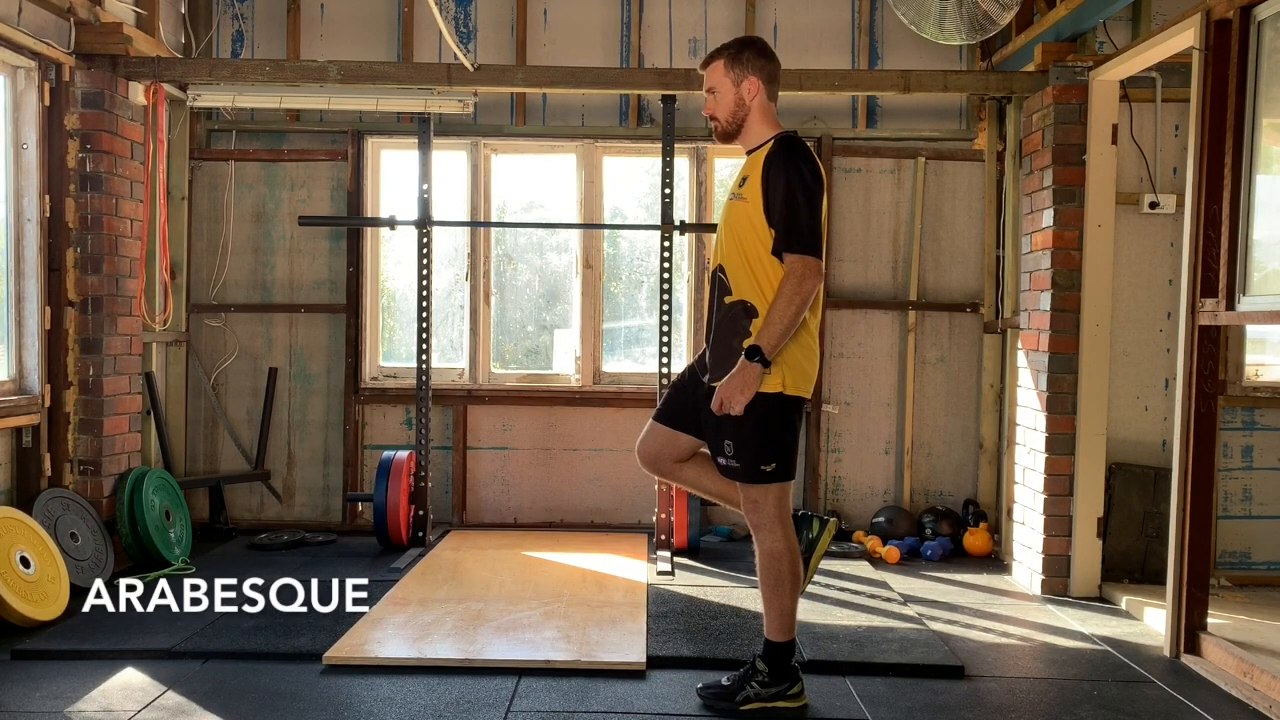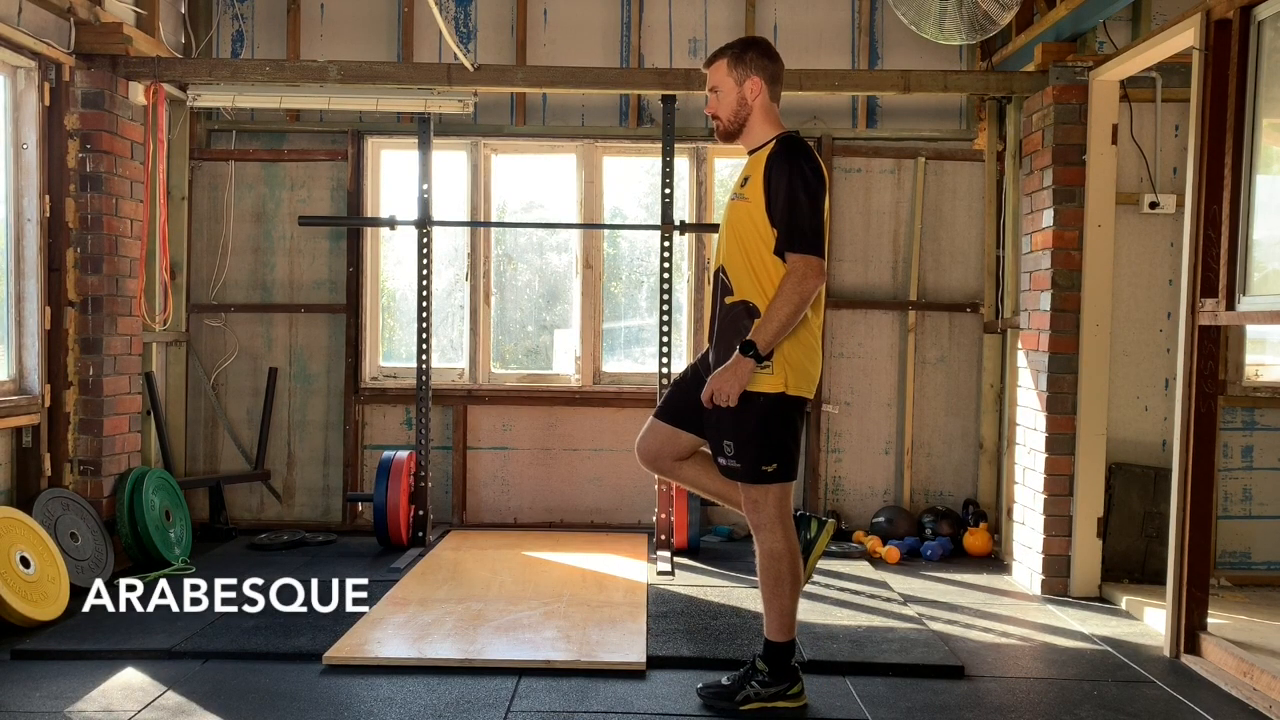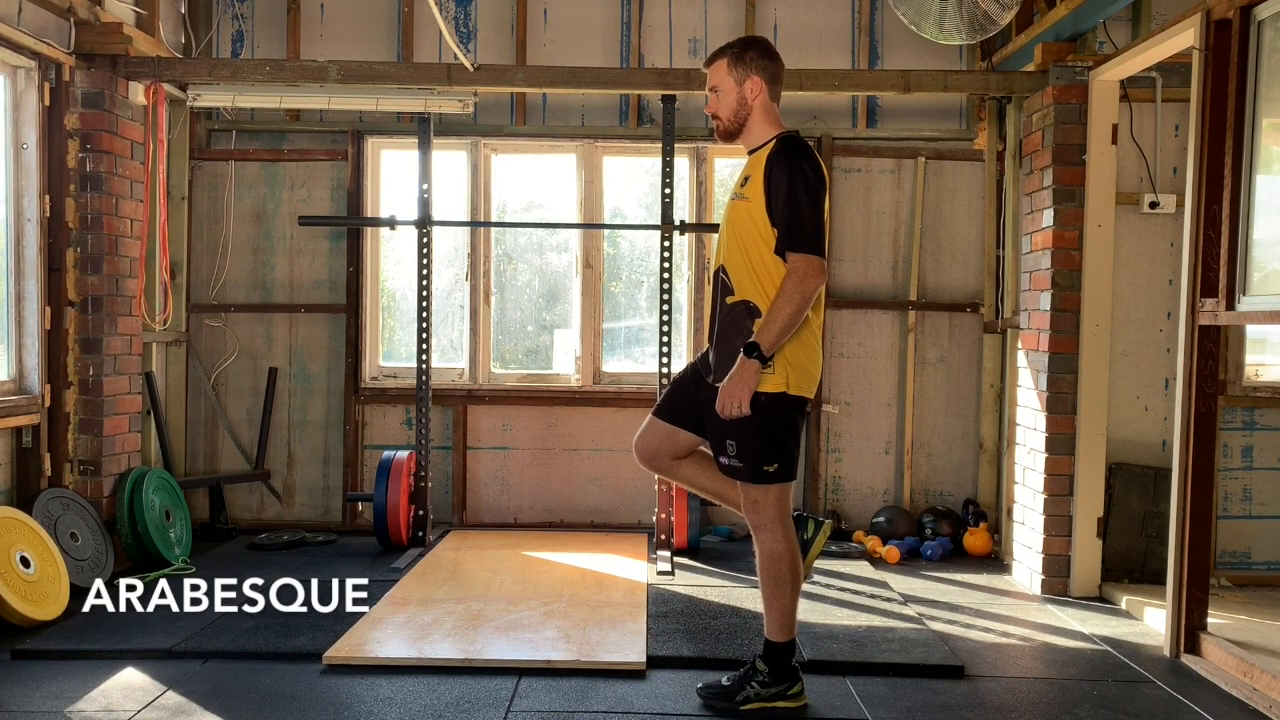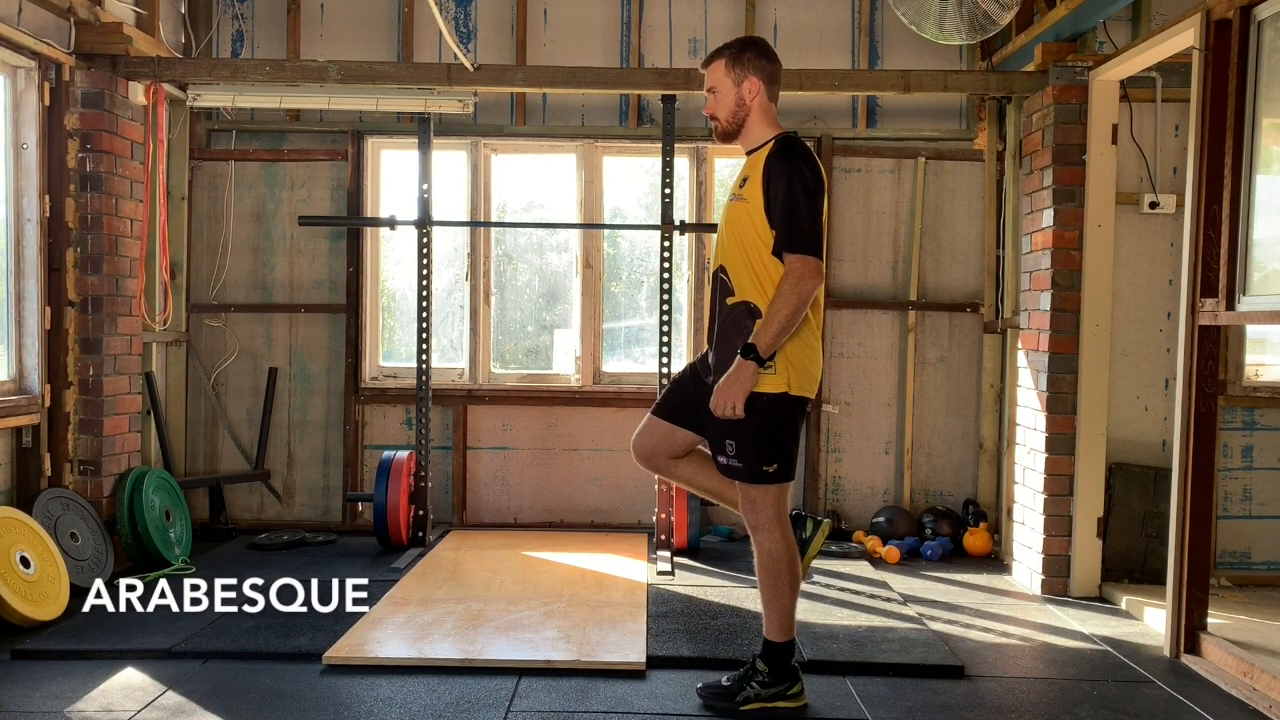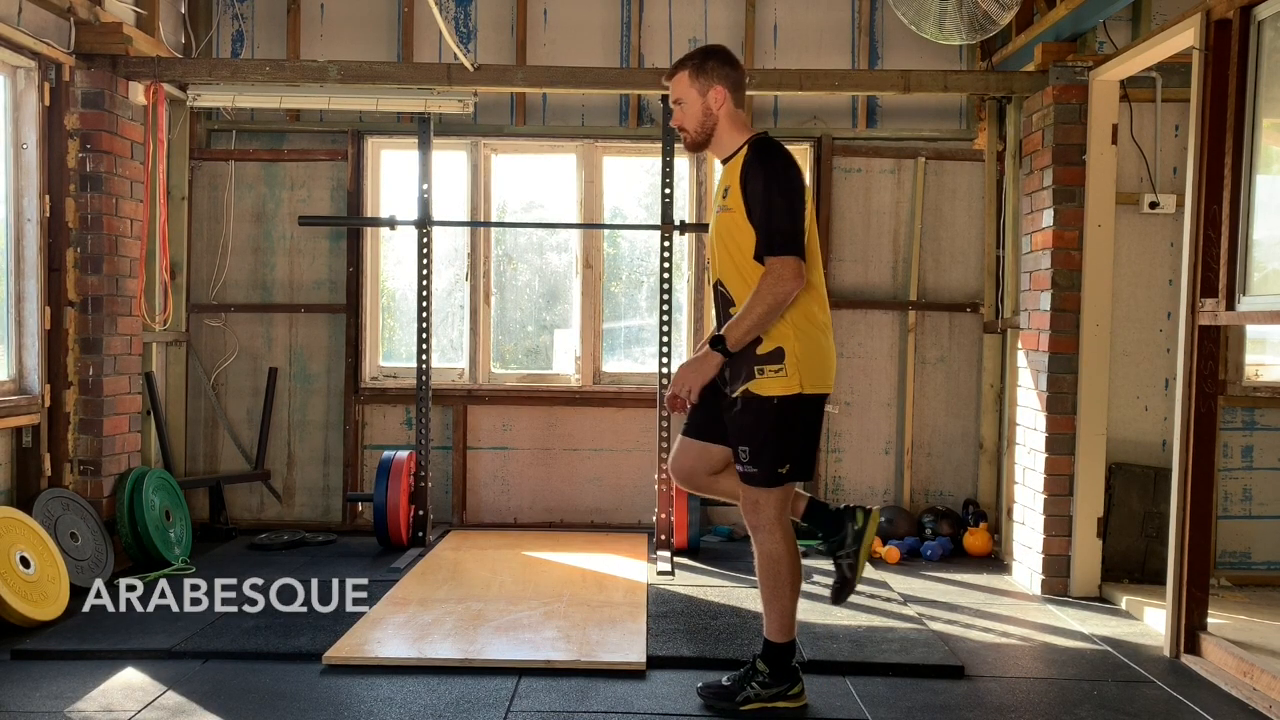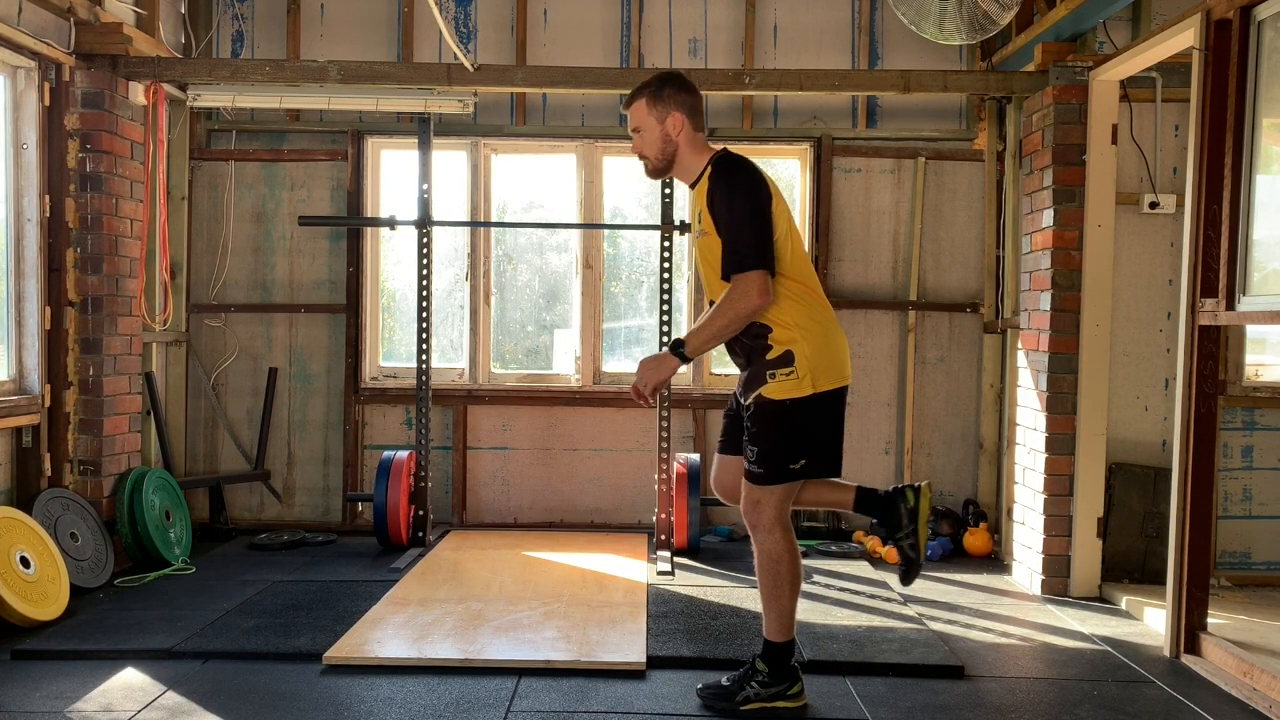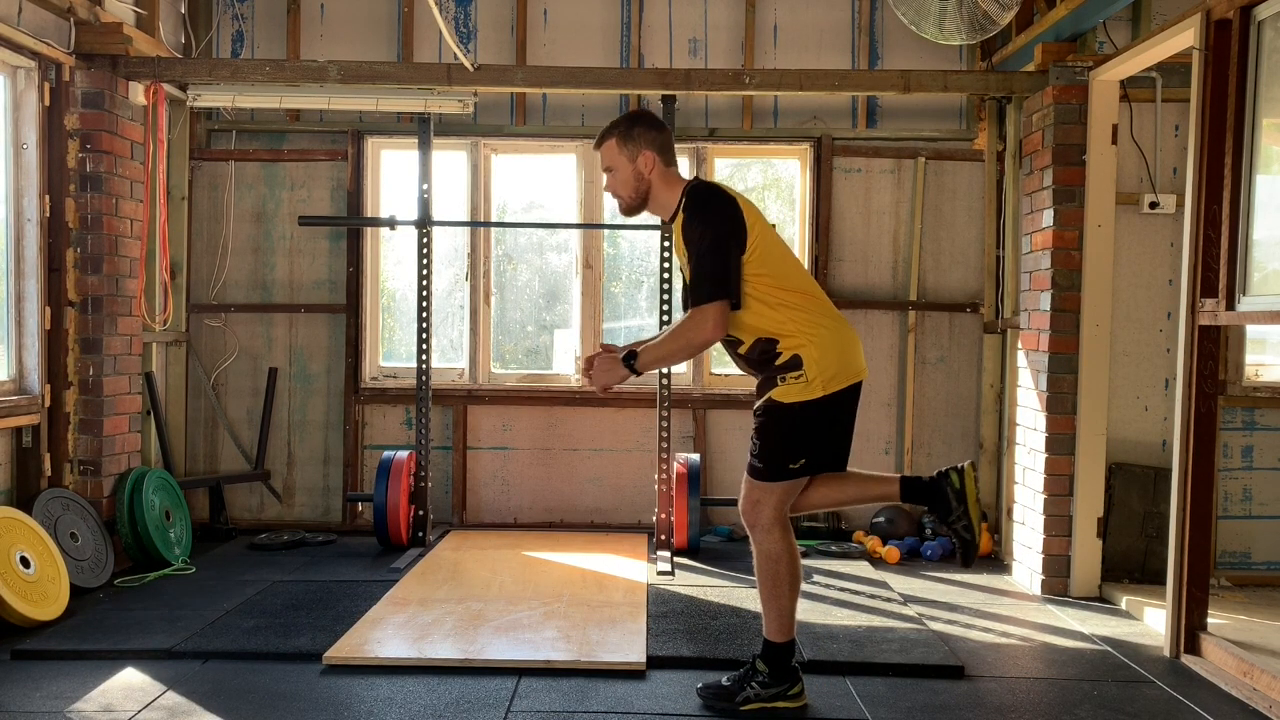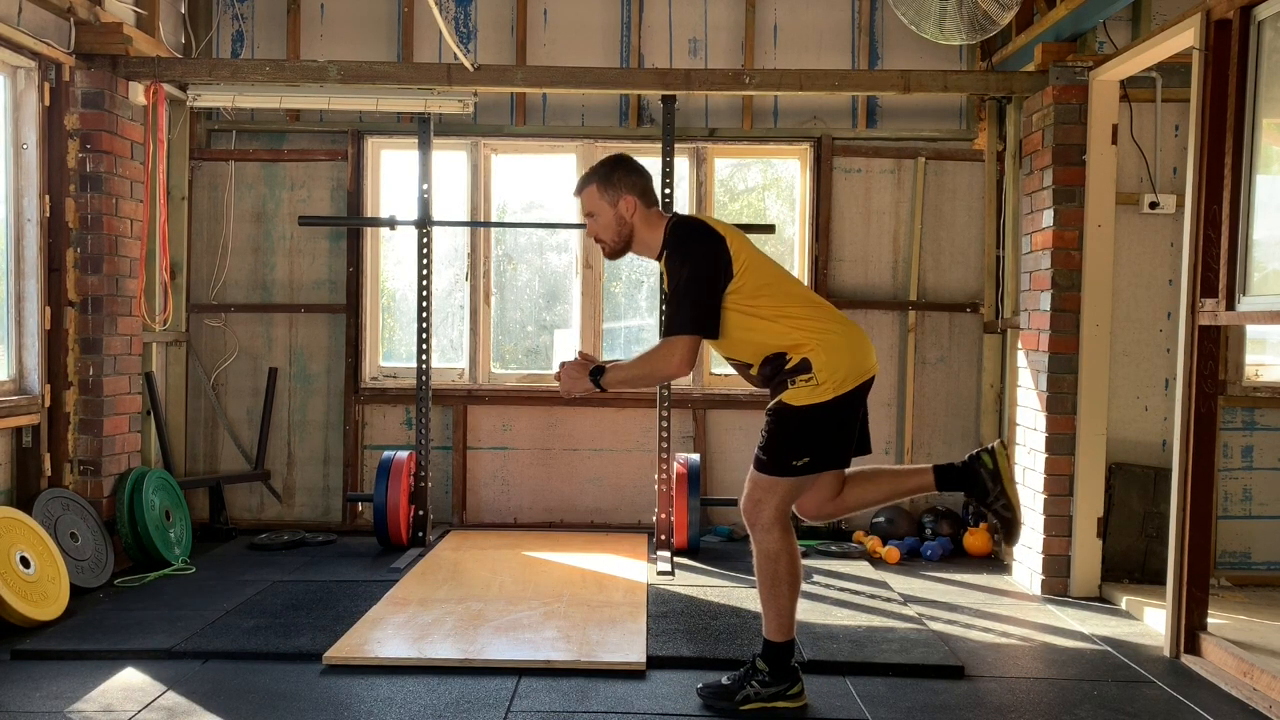
dt=0.3s
person 1, frame 1
left shoulder: (787, 159)
right shoulder: (756, 163)
left elbow: (803, 272)
left wrist: (754, 363)
left hip: (762, 370)
right hip: (726, 360)
left knee: (762, 515)
right knee: (657, 451)
left ankle: (778, 674)
right ankle: (793, 529)
person 1, frame 2
left shoulder: (789, 159)
right shoulder: (757, 164)
left elbow: (806, 272)
left wrist: (747, 358)
left hip: (765, 369)
right hip: (731, 359)
left knee: (763, 515)
right knee: (656, 448)
left ankle: (777, 674)
right ankle: (793, 530)
person 1, frame 3
left shoulder: (790, 159)
right shoulder: (758, 163)
left elbow: (807, 272)
left wrist: (753, 360)
left hip: (766, 369)
right hip: (731, 358)
left knee: (763, 514)
right knee: (654, 446)
left ankle: (778, 674)
right ankle: (790, 529)
person 1, frame 4
left shoulder: (788, 160)
right shoulder: (757, 163)
left elbow: (803, 274)
left wrist: (747, 363)
left hip: (767, 368)
right hip: (734, 359)
left knee: (760, 513)
right knee: (652, 446)
left ankle: (777, 675)
right ankle: (790, 528)
person 1, frame 5
left shoulder: (768, 164)
right shoulder: (737, 169)
left elbow: (786, 276)
left wrist: (712, 352)
right wrist: (718, 357)
left hip: (781, 368)
right hip: (752, 364)
left knee: (763, 514)
right knee: (689, 467)
left ankle: (778, 674)
right ankle: (833, 523)
person 1, frame 6
left shoulder: (731, 180)
right shoulder: (711, 186)
left elbow: (751, 292)
left wrist: (673, 356)
right wrist: (675, 355)
left hip: (796, 365)
right hip: (775, 364)
left knee: (762, 511)
right knee: (730, 485)
left ankle: (777, 674)
right ankle: (889, 506)
person 1, frame 7
left shoulder: (705, 211)
right shoulder: (697, 209)
left elbow: (708, 324)
right elbow: (712, 318)
left wrist: (629, 362)
right wrist: (634, 354)
left hip: (809, 367)
right hip: (799, 366)
left knee: (761, 510)
right knee: (781, 497)
left ankle: (777, 674)
right ankle: (934, 490)
person 1, frame 8
left shoulder: (691, 247)
right shoulder: (683, 241)
left elbow: (675, 361)
right elbow: (675, 354)
left wrist: (595, 378)
right wrist: (601, 368)
left hip: (823, 368)
right hip: (829, 363)
left knee: (763, 511)
right knee: (817, 502)
left ankle: (776, 675)
right ankle: (969, 474)
